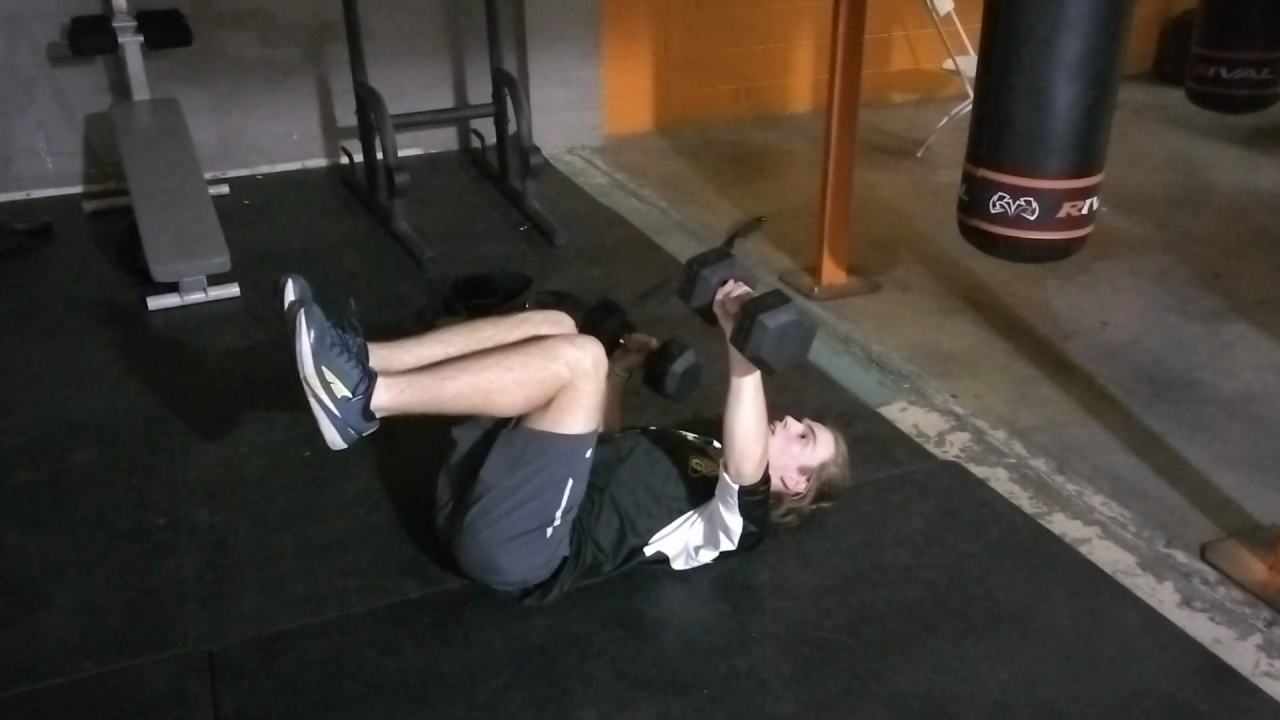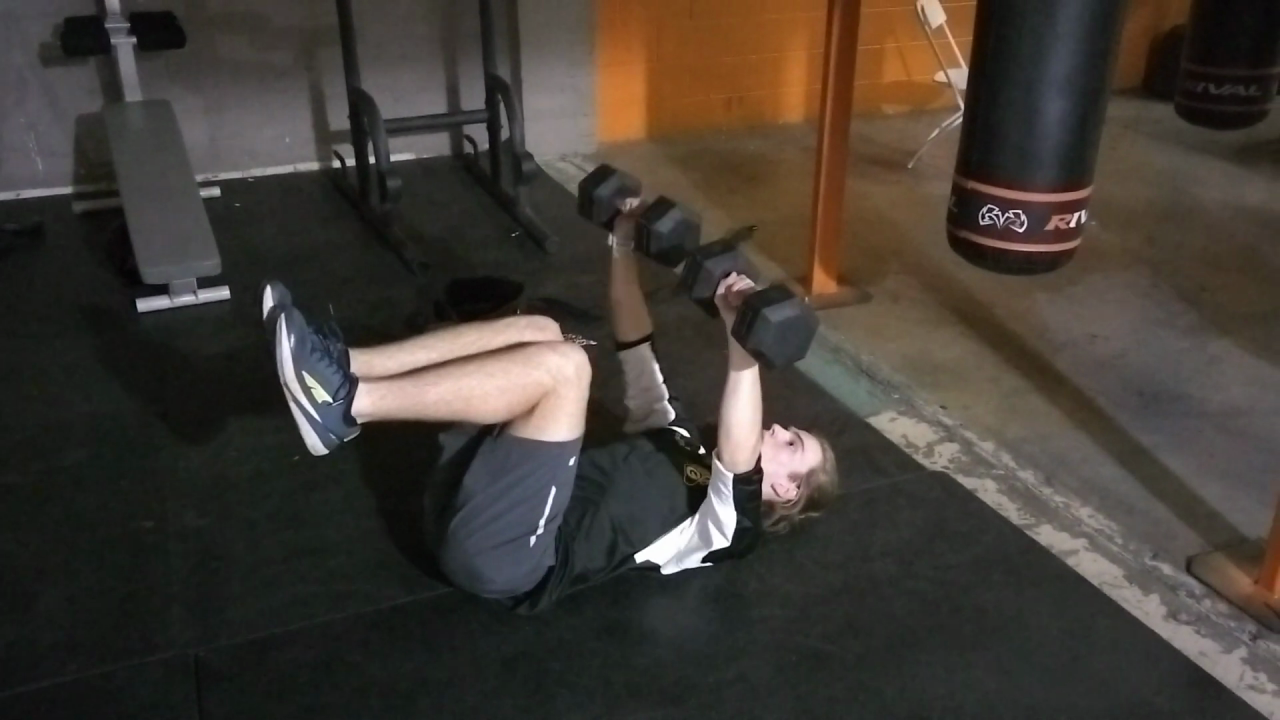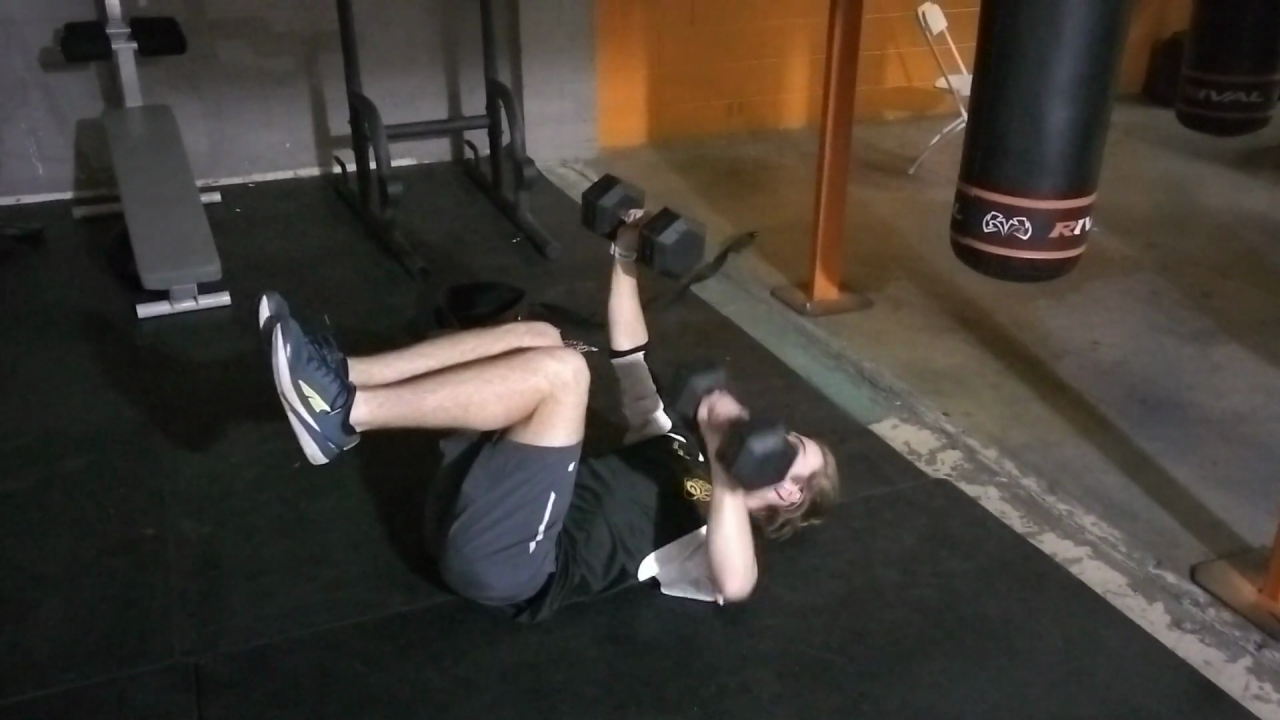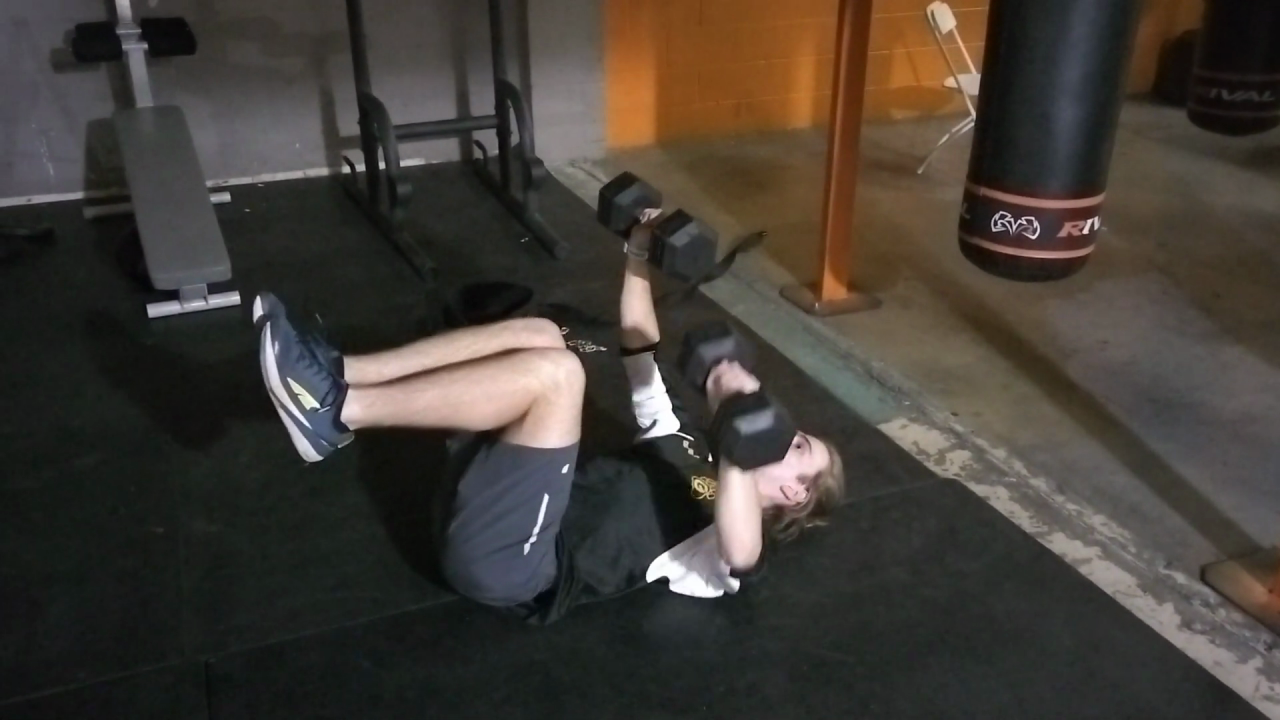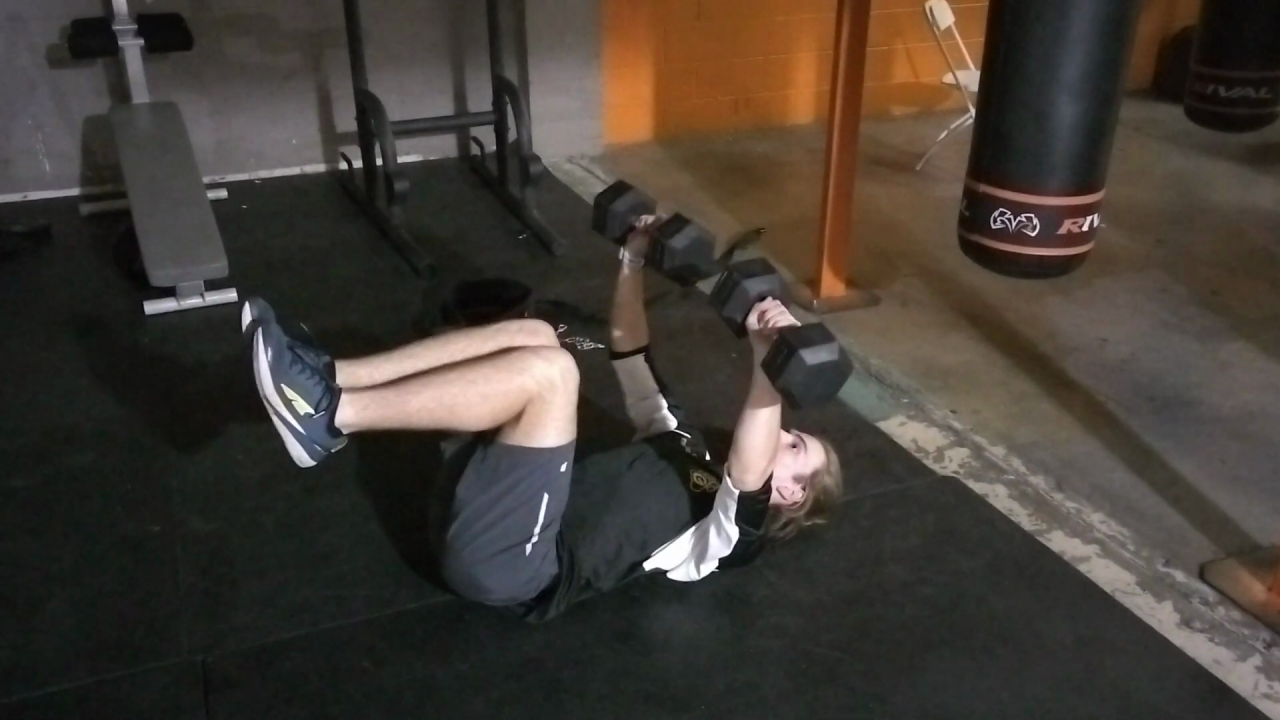
dt=1s
person 1, frame 1
left shoulder: (739, 517)
right shoulder: (696, 450)
left elbow: (745, 467)
right elbow: (599, 435)
left wrist: (743, 350)
right wrist: (620, 370)
left hip: (517, 542)
right hip: (480, 490)
left knee: (578, 357)
right knee: (552, 326)
left ankle: (364, 402)
right ankle: (360, 360)
person 1, frame 2
left shoulder: (728, 522)
right shoulder: (678, 436)
left elbow: (738, 458)
right elbow: (633, 347)
left wrist: (742, 341)
right wrist: (622, 248)
left hip: (502, 549)
right hip: (475, 490)
left knee: (562, 364)
right knee: (538, 330)
left ankle: (344, 405)
right ankle: (342, 363)
person 1, frame 3
left shoulder: (725, 526)
right shoulder: (676, 443)
left elbow: (734, 582)
right elbow: (629, 353)
left wrist: (727, 454)
right wrist: (625, 258)
left hip: (502, 556)
right hip: (471, 502)
left knee: (560, 368)
right knee: (537, 335)
left ankle: (344, 413)
right ankle: (341, 373)
person 1, frame 4
left shoulder: (730, 526)
right shoulder: (682, 441)
left elbow: (739, 556)
right elbow: (639, 355)
right wrist: (638, 257)
left hip: (507, 558)
right hip: (482, 504)
left knee: (556, 371)
right knee: (538, 334)
left ankle: (337, 411)
right ankle: (337, 371)
person 1, frame 5
left shoulder: (729, 530)
right shoulder: (681, 441)
left elbow: (748, 470)
right elbow: (629, 352)
left wrist: (770, 362)
right wrist: (633, 261)
left hip: (508, 557)
right hip: (480, 501)
left knee: (549, 370)
right knee: (531, 334)
left ankle: (329, 416)
right ankle: (328, 375)
